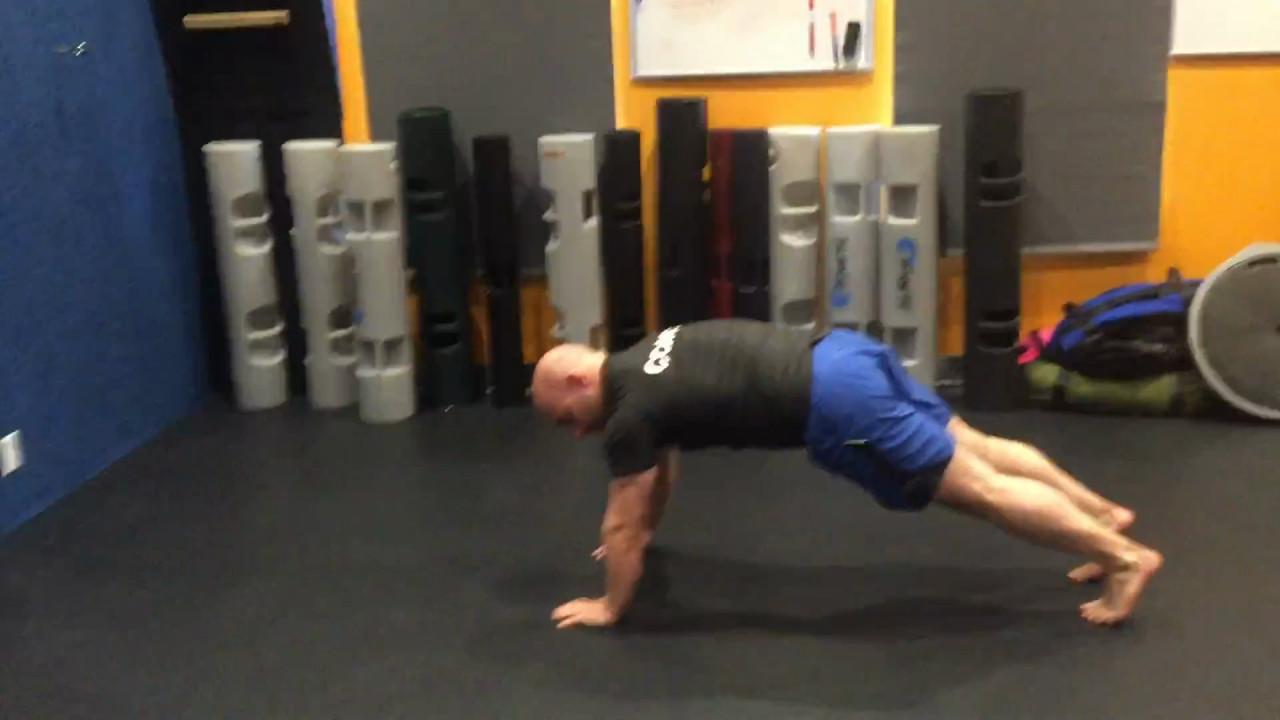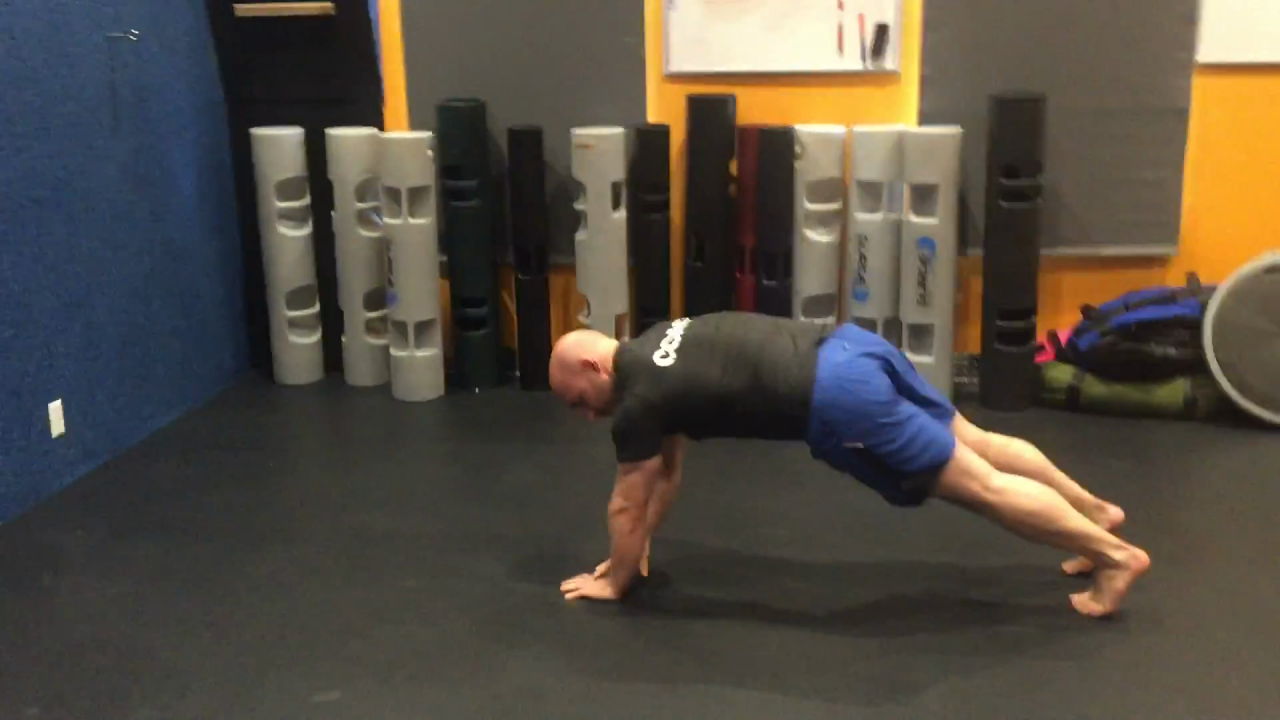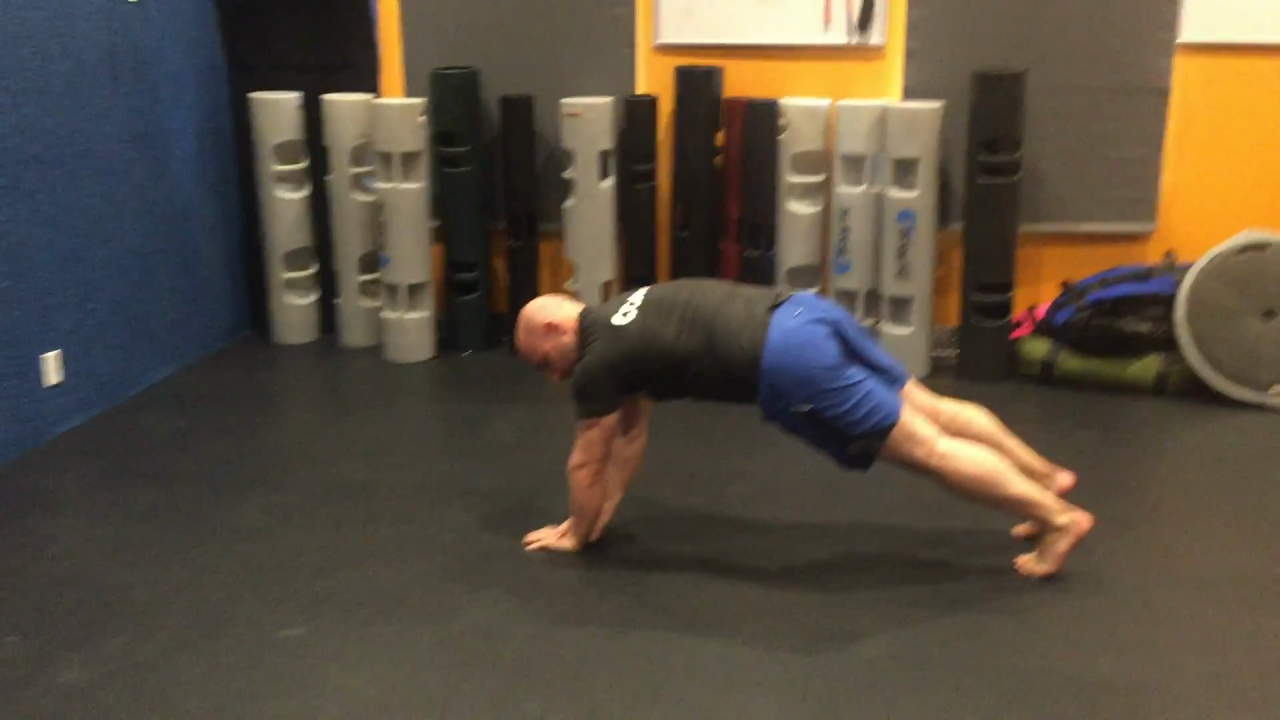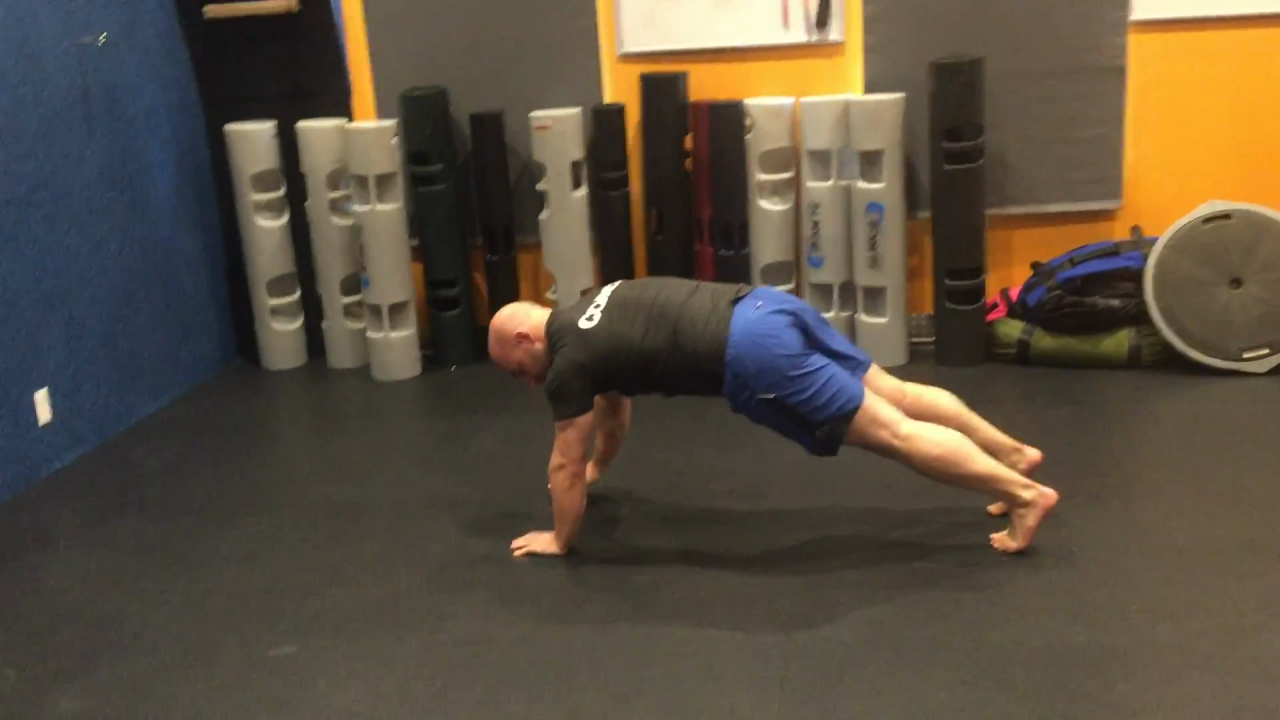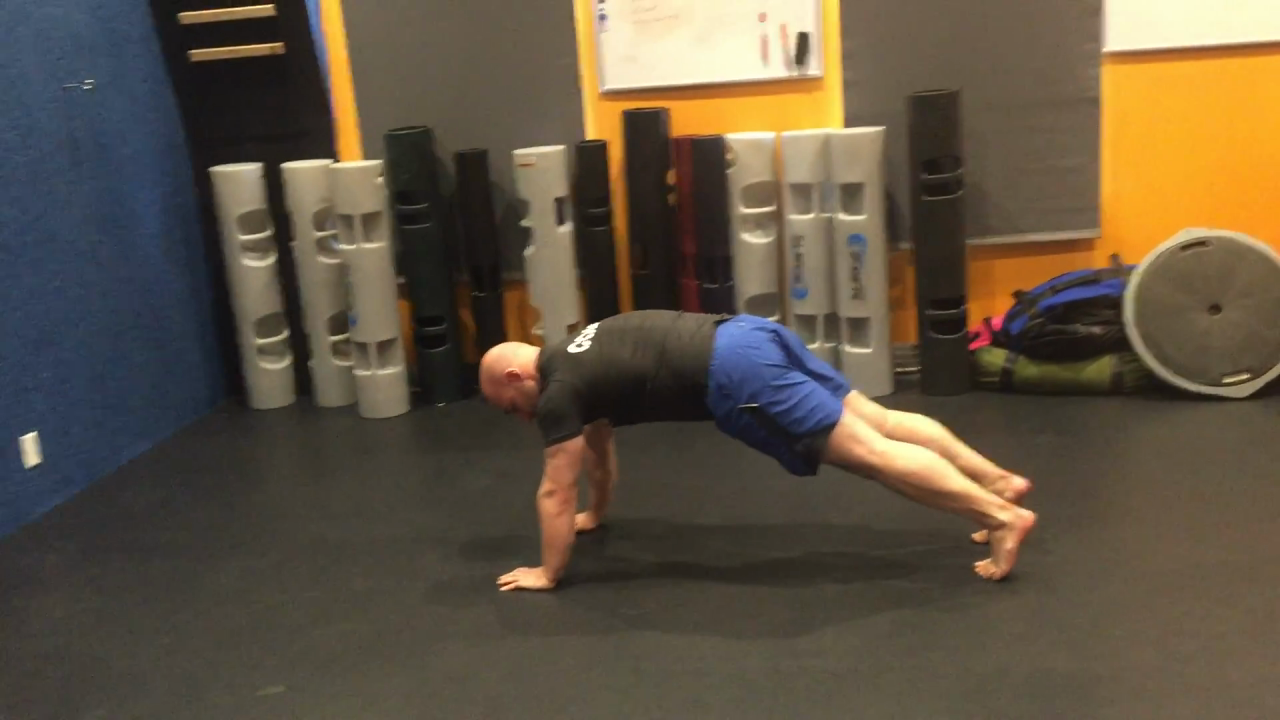
dt=0.4s
person 1, frame 1
left shoulder: (631, 410)
right shoulder: (644, 363)
left elbow: (623, 521)
right elbow: (661, 467)
left wrist: (610, 608)
right wrist: (641, 534)
left hip: (836, 404)
right hip: (842, 354)
left knee: (977, 487)
right knee: (974, 449)
left ankle: (1126, 560)
right ankle: (1106, 516)
person 1, frame 2
left shoulder: (639, 398)
right shoulder: (657, 349)
left elbow: (627, 504)
right elbow: (668, 467)
left wrist: (613, 583)
right wrist: (639, 547)
left hip: (838, 400)
right hip: (850, 349)
left knee: (980, 486)
right knee: (976, 445)
left ankle: (1116, 557)
right ankle: (1098, 513)
person 1, frame 3
left shoulder: (598, 359)
right shoulder: (622, 324)
left elbow: (587, 460)
right elbow: (630, 430)
left wrist: (576, 536)
right wrist: (601, 512)
left hip: (789, 363)
right hip: (805, 315)
left knee: (927, 449)
right knee: (930, 411)
left ankle: (1059, 519)
right ankle: (1048, 479)
person 1, frame 4
left shoulder: (568, 361)
right shoulder: (591, 322)
left elbow: (564, 463)
right elbow: (614, 400)
left wrist: (559, 539)
right wrist: (600, 467)
left hip: (754, 353)
right hip: (766, 308)
left knee: (891, 431)
right knee: (894, 395)
left ankle: (1025, 494)
right ankle: (1015, 455)
person 1, frame 5
left shoulder: (561, 389)
right shoulder: (580, 363)
left elbow: (556, 490)
right elbow: (600, 442)
left wrist: (548, 574)
right wrist: (597, 514)
left hip: (736, 371)
right hip: (749, 336)
left knee: (869, 451)
right knee: (877, 421)
left ankle: (1001, 518)
right ankle: (1000, 483)
